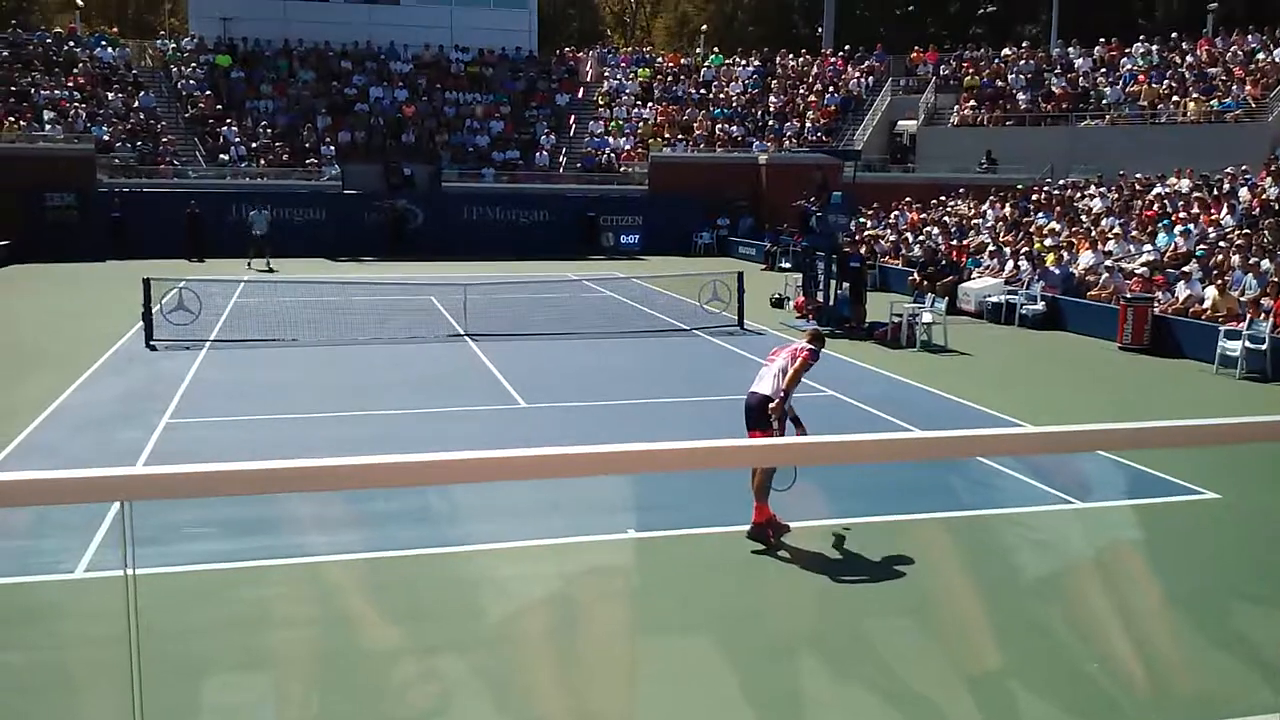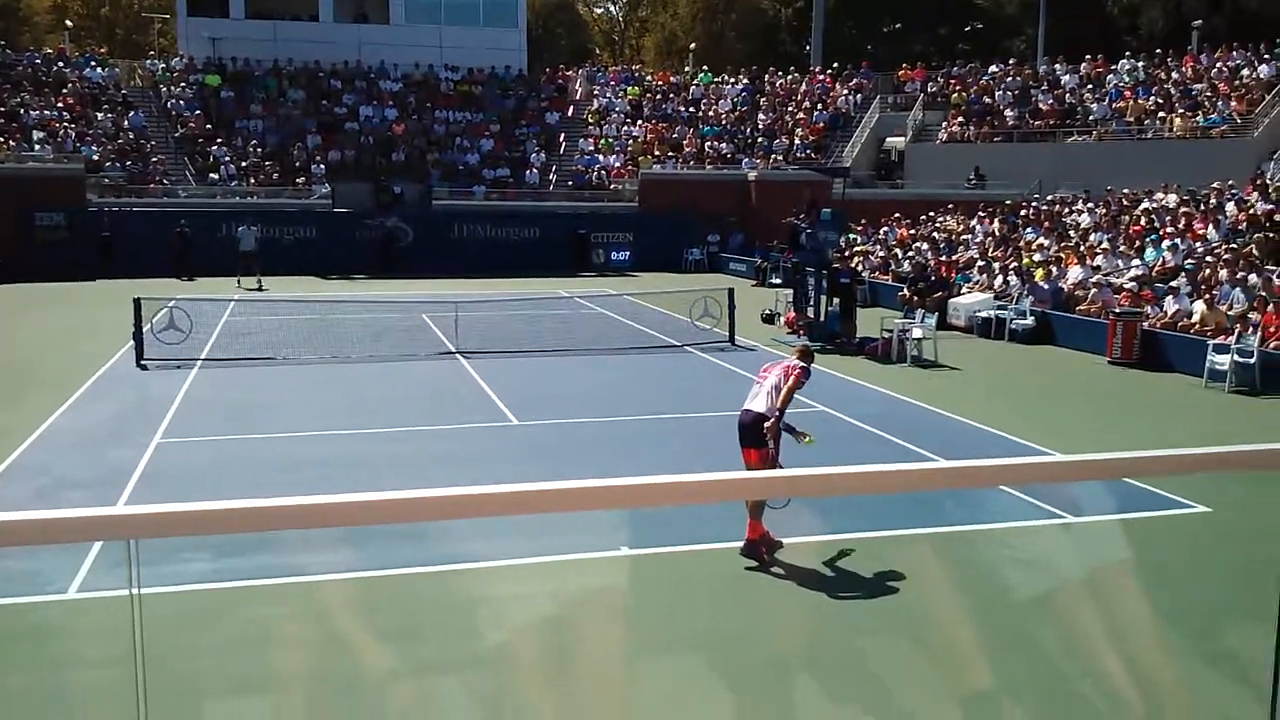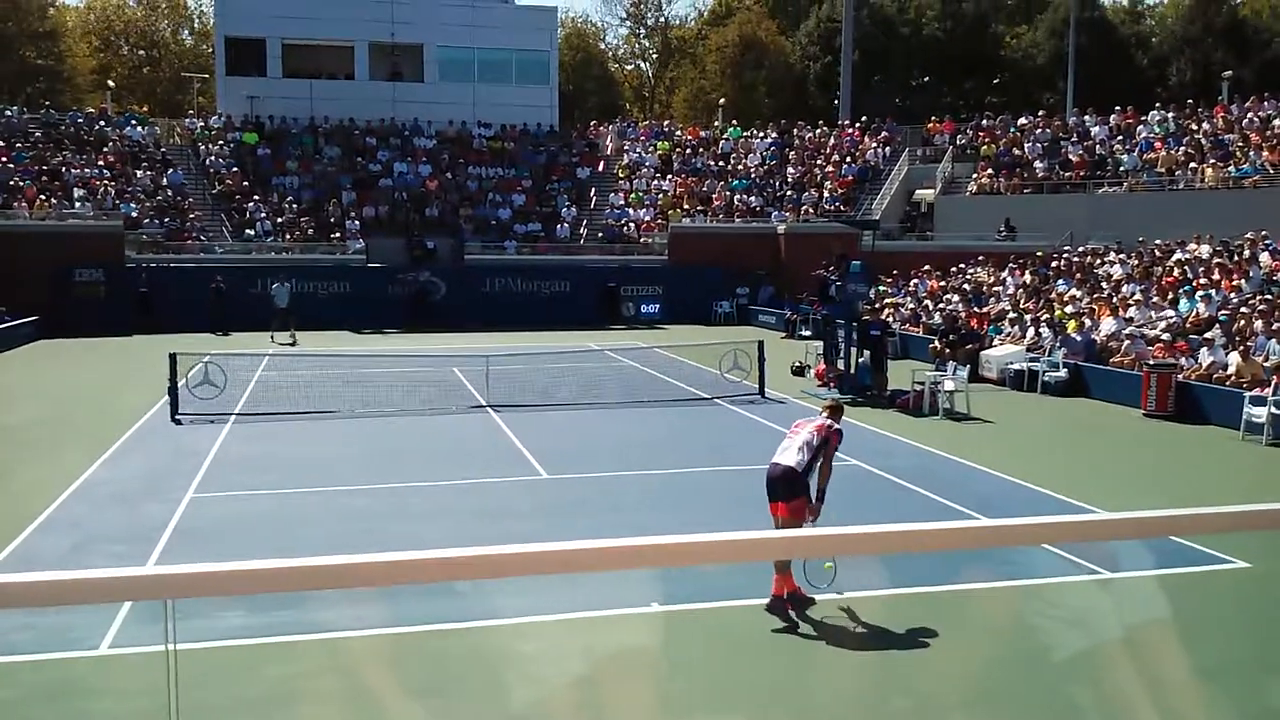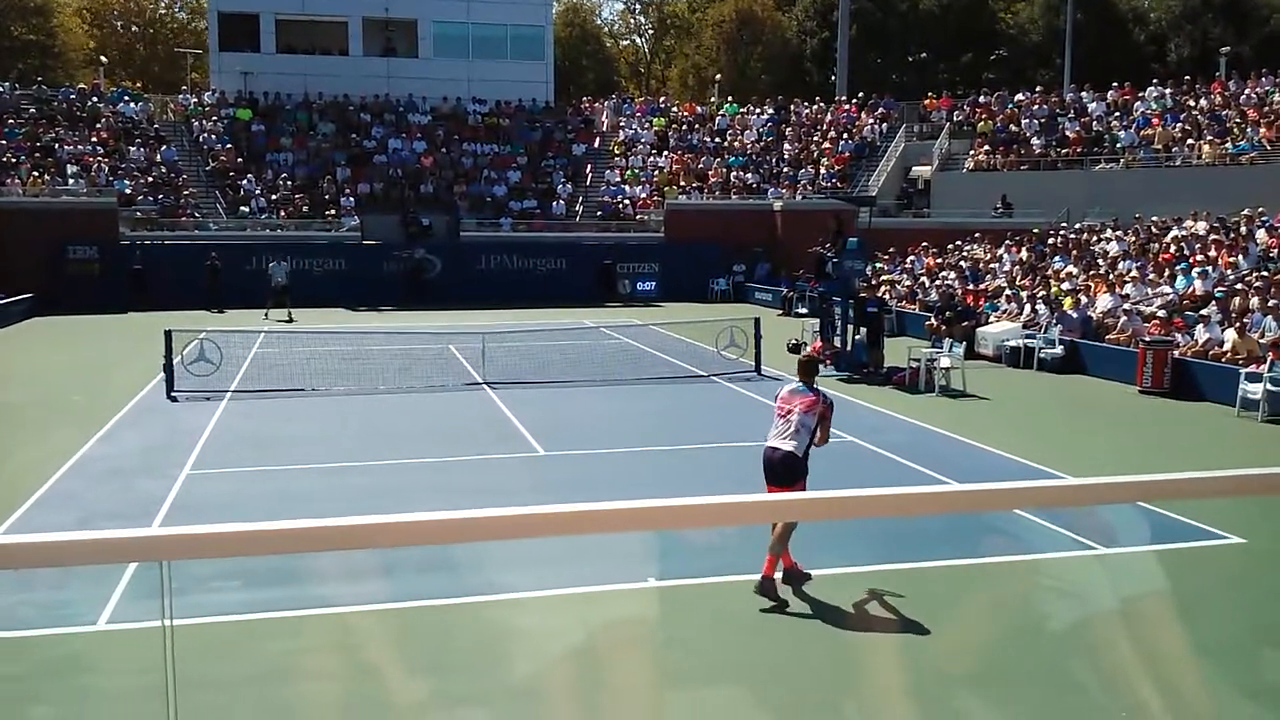
dt=1s
person 1, frame 1
left shoulder: (782, 349)
right shoulder: (810, 350)
right elbow: (794, 372)
left wrist: (798, 423)
right wrist: (781, 400)
left hip: (753, 398)
right hip: (768, 403)
right knee: (768, 464)
left ankle: (765, 517)
right ankle: (758, 524)
person 1, frame 2
left shoulder: (771, 366)
right shoulder: (802, 368)
right elbow: (788, 390)
left wrist: (791, 430)
right wrist: (777, 418)
left hip: (746, 416)
right hip: (763, 422)
left ankle: (758, 534)
right ankle: (752, 540)
person 1, frame 3
left shoulder: (802, 422)
right shoulder: (834, 430)
right elbow: (826, 464)
left wrist: (810, 503)
right wrist: (819, 500)
left hip: (773, 471)
right hip: (791, 476)
left ankle: (791, 591)
right ankle: (777, 597)
person 1, frame 4
left shoulder: (784, 391)
right shoulder: (823, 401)
right elbow: (823, 438)
right wrist: (815, 441)
left hip: (770, 452)
right hip: (791, 458)
right knee: (788, 519)
left ankle: (789, 568)
right ankle: (767, 578)
